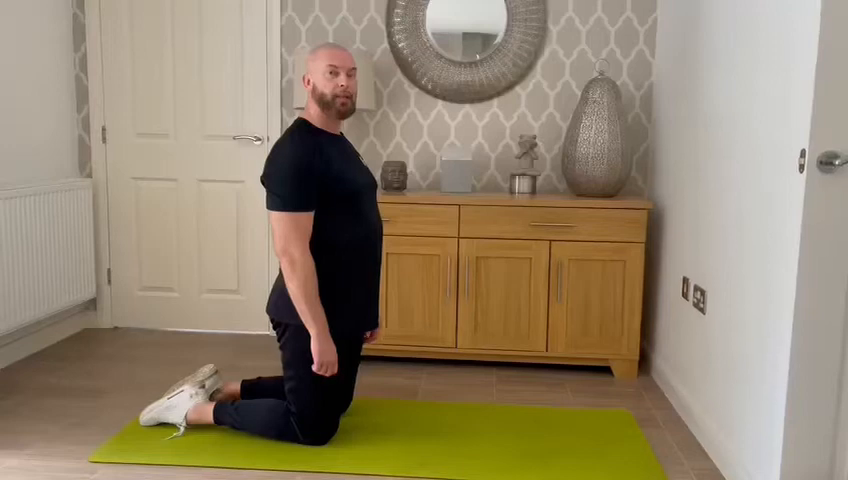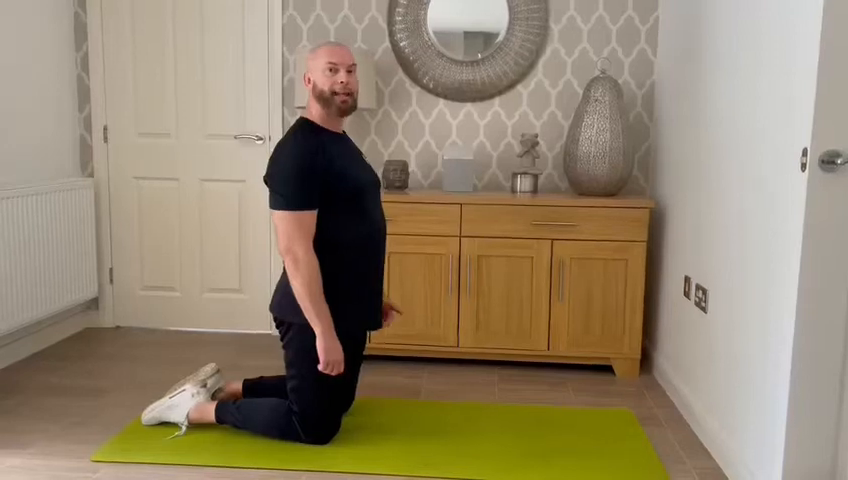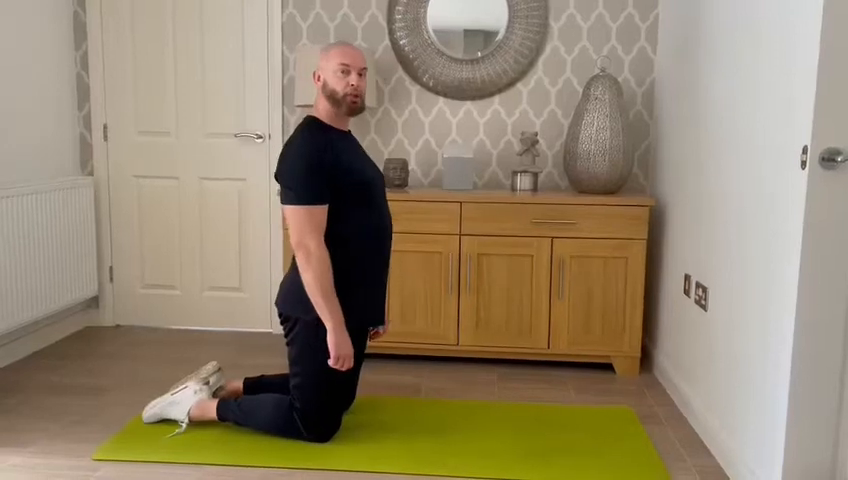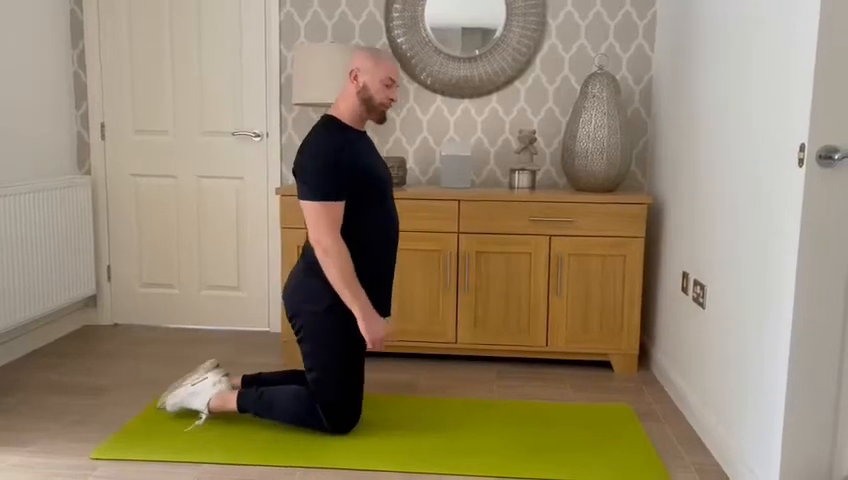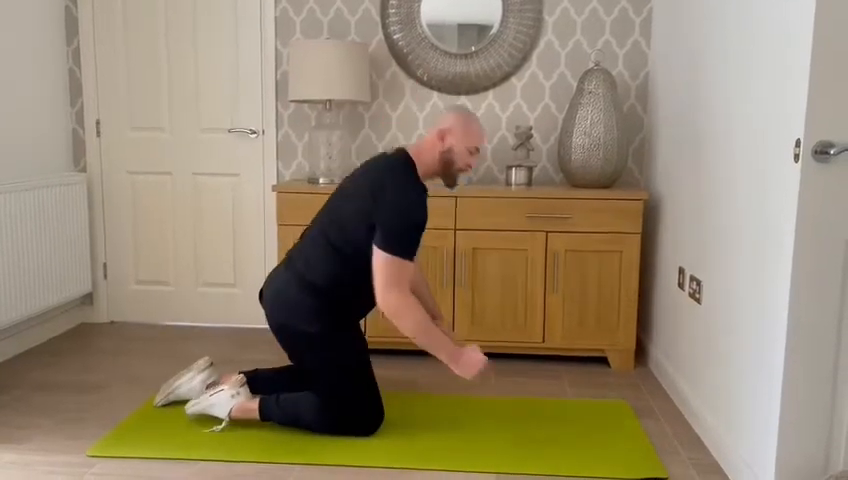
dt=0.4s
person 1, frame 1
left shoulder: (340, 144)
right shoulder: (295, 153)
right elbow: (292, 252)
left wrist: (363, 312)
right wrist: (319, 334)
left hip: (344, 310)
right hip: (312, 315)
left knee: (333, 402)
right knee: (313, 426)
left ankle: (222, 389)
right ankle: (196, 408)
person 1, frame 2
left shoulder: (342, 143)
right shoulder: (298, 152)
right elbow: (296, 251)
left wrist: (372, 297)
right wrist: (325, 332)
left hip: (347, 308)
right hip: (316, 314)
left knee: (335, 402)
right knee: (315, 425)
left ankle: (224, 388)
right ankle: (198, 408)
person 1, frame 3
left shoulder: (346, 142)
right shoulder: (308, 149)
right elbow: (307, 245)
left wrist: (369, 309)
right wrist: (335, 327)
left hip: (350, 305)
right hip: (320, 309)
left knee: (336, 399)
right knee: (316, 422)
left ankle: (225, 386)
right ankle: (199, 405)
person 1, frame 4
left shoulder: (357, 138)
right shoulder: (325, 147)
right elbow: (326, 241)
left wrist: (368, 305)
right wrist: (365, 313)
left hip: (345, 297)
right hip: (328, 301)
left knee: (329, 386)
right knee: (336, 414)
left ankle: (226, 382)
right ankle: (217, 396)
person 1, frame 5
left shoulder: (397, 171)
right shoulder: (402, 194)
left elbow: (403, 268)
right elbow: (392, 296)
left wrist: (438, 321)
right wrist: (454, 355)
left hip: (296, 295)
right hip: (306, 310)
left knee: (335, 388)
right knee: (362, 416)
left ankle: (223, 383)
right ankle: (237, 404)
